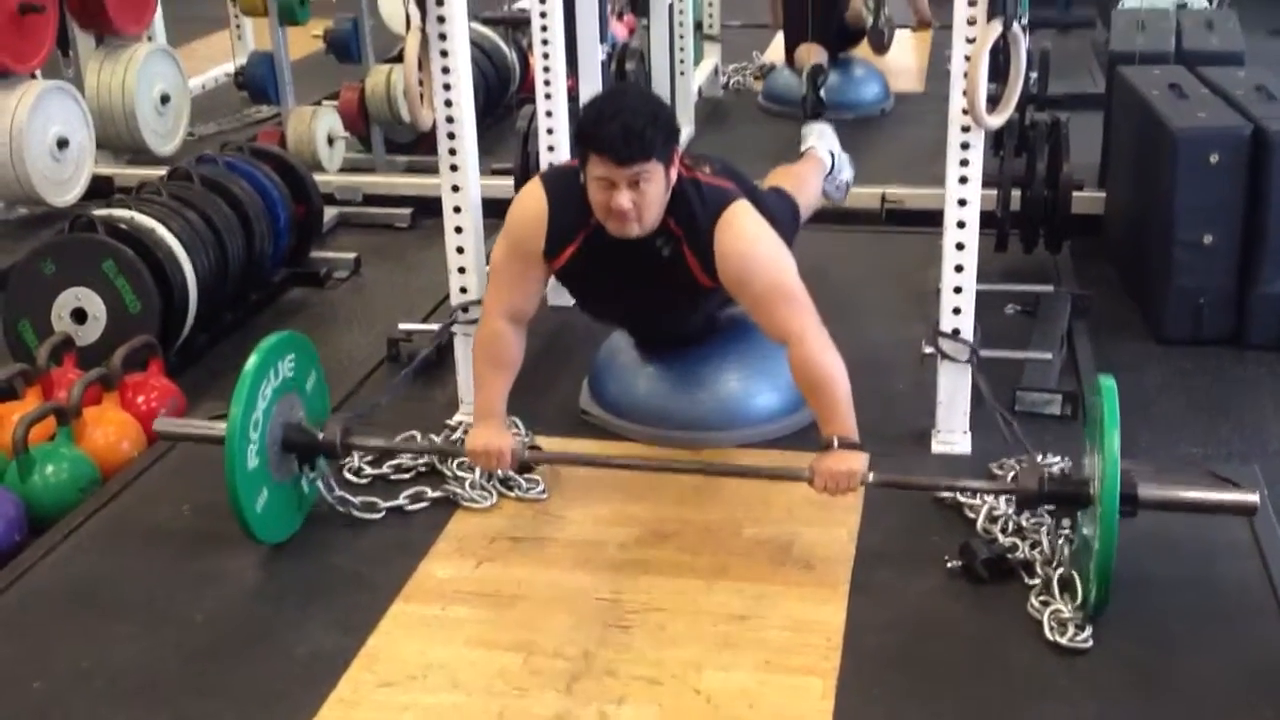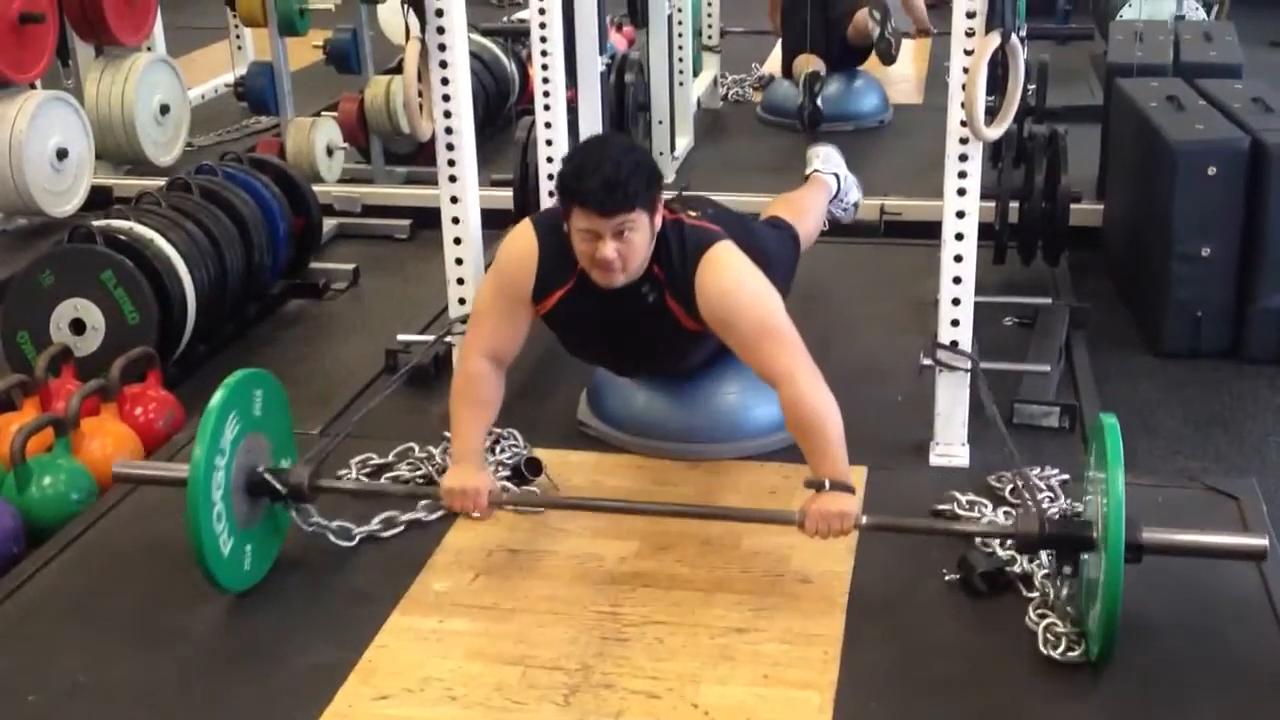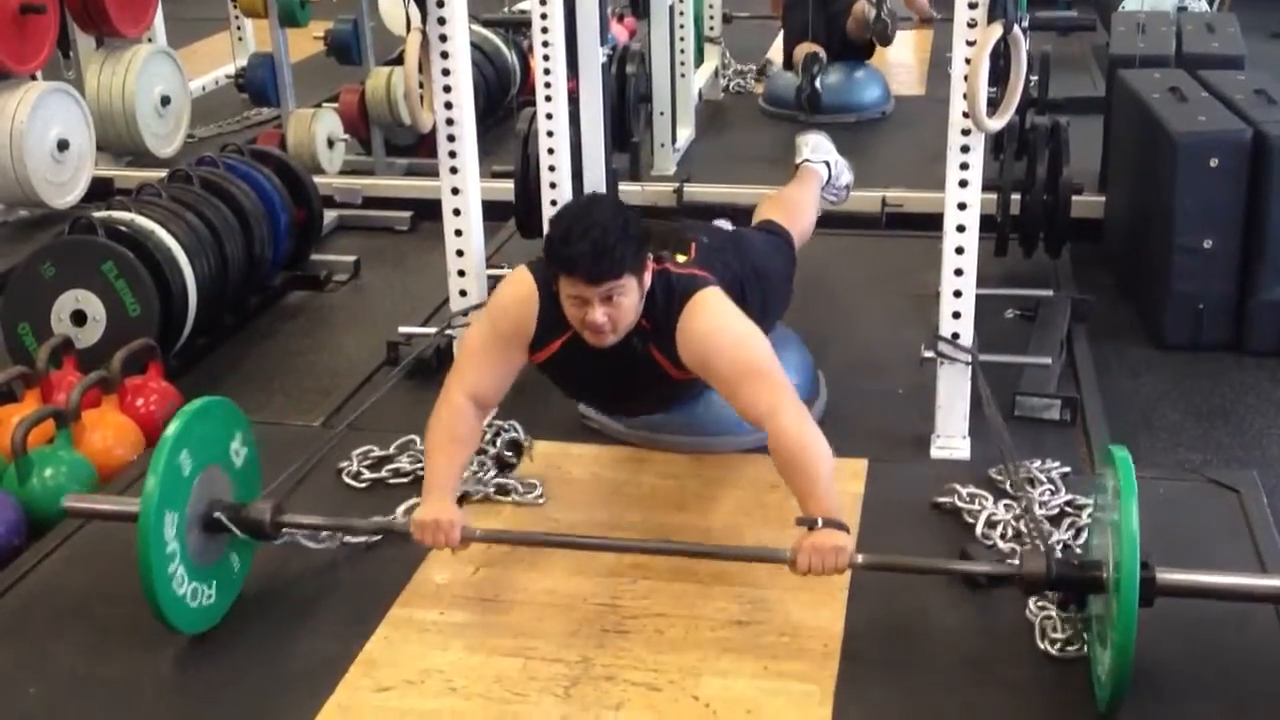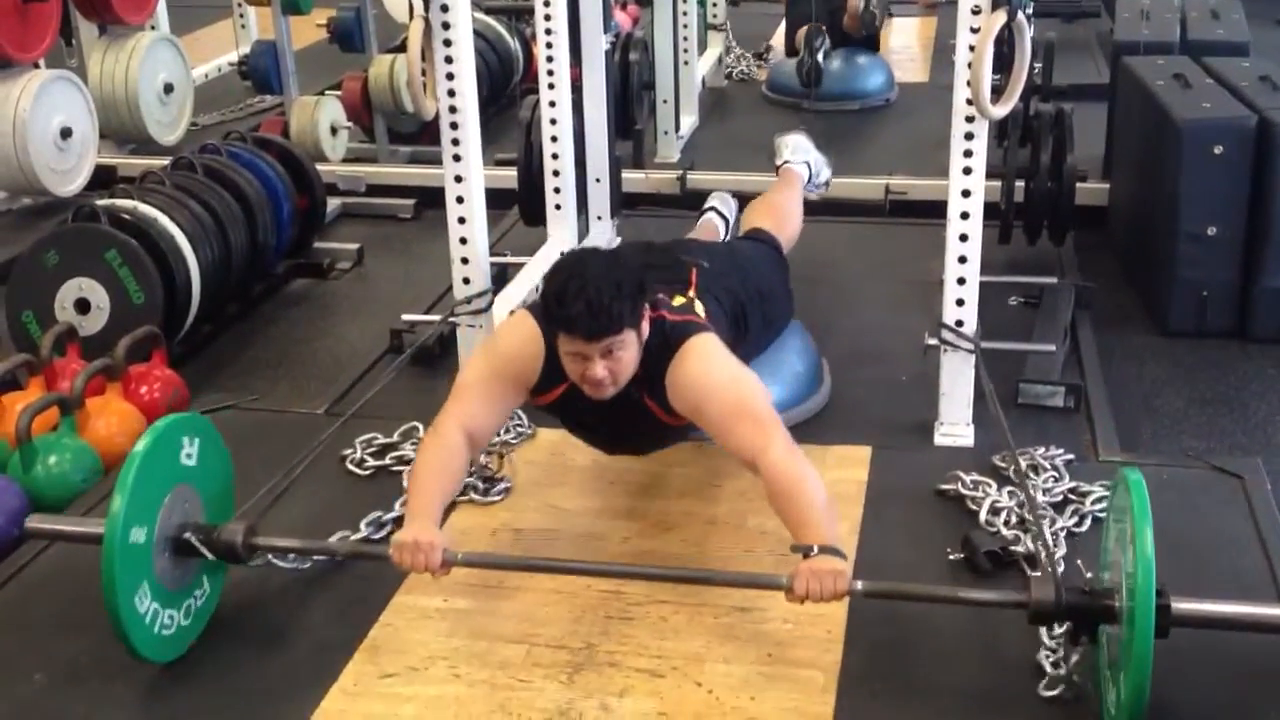
dt=0.4s
person 1, frame 1
left shoulder: (728, 225)
right shoulder: (541, 208)
left elbow: (802, 335)
right elbow: (504, 318)
left wrist: (842, 444)
right wrist: (489, 421)
left knee: (780, 209)
left ankle: (820, 156)
person 1, frame 2
left shoulder: (714, 266)
right shoulder: (530, 251)
left elbow: (794, 374)
right elbow: (483, 359)
left wrist: (834, 485)
right wrist: (466, 462)
left knee: (778, 236)
left ankle: (825, 178)
person 1, frame 3
left shoulder: (700, 315)
right shoulder: (526, 298)
left elbow: (781, 415)
right elbow: (465, 398)
left wrist: (825, 523)
right wrist: (438, 497)
left hip: (734, 274)
left knee: (771, 239)
left ankle: (815, 165)
right ankle: (715, 234)
person 1, frame 4
left shoulder: (691, 359)
right shoulder: (528, 340)
left elbow: (774, 452)
right elbow: (456, 429)
left wrist: (821, 551)
right wrist: (421, 523)
left hip: (732, 288)
right hip: (641, 267)
left knee: (760, 247)
left ankle: (795, 165)
right ankle: (714, 219)
